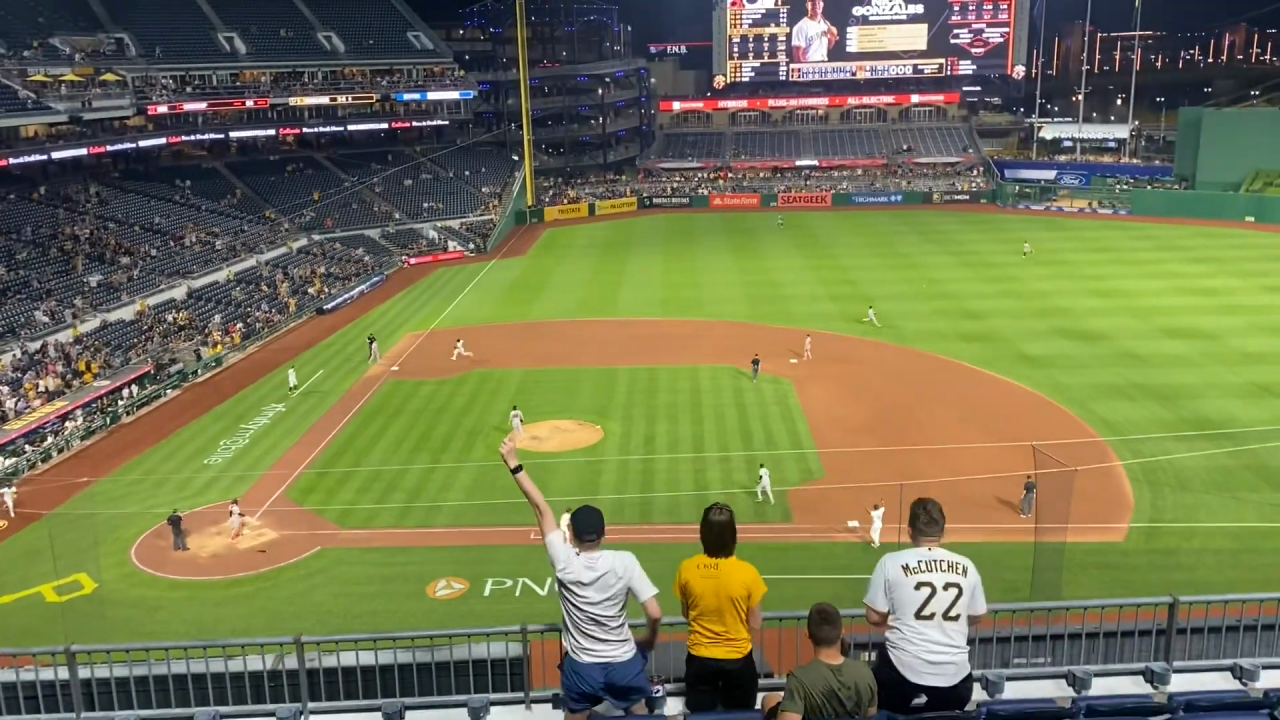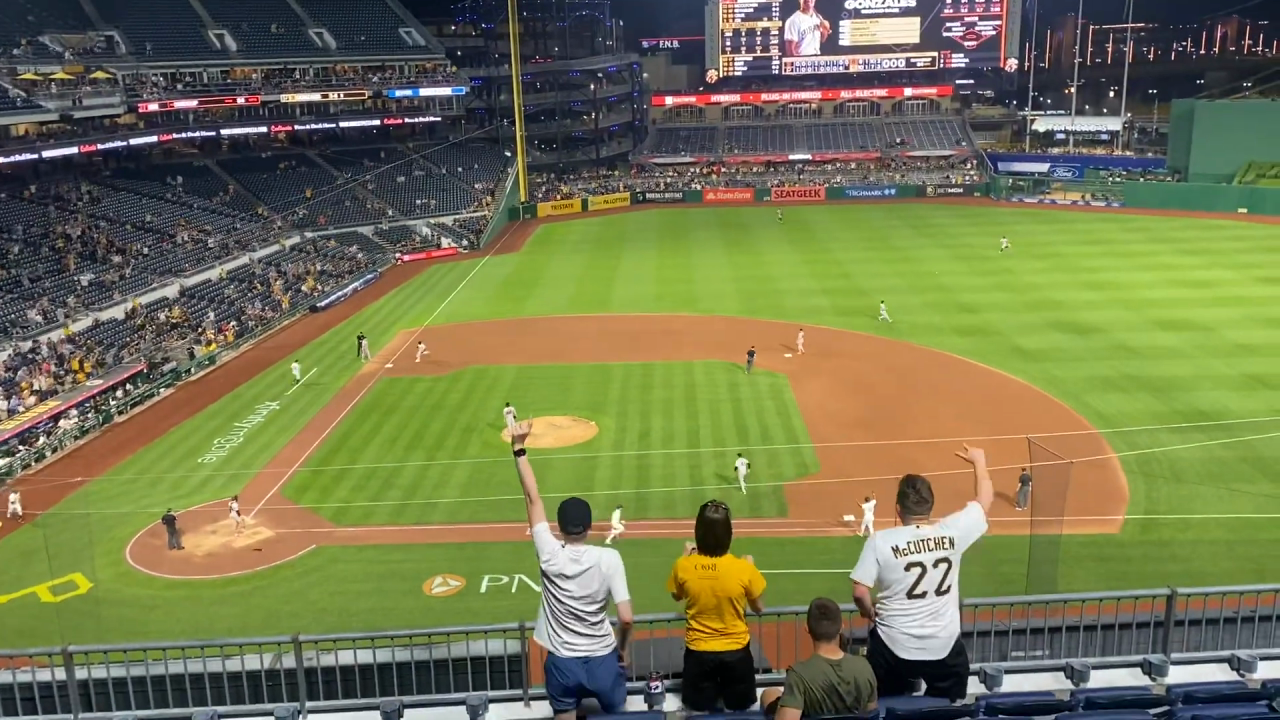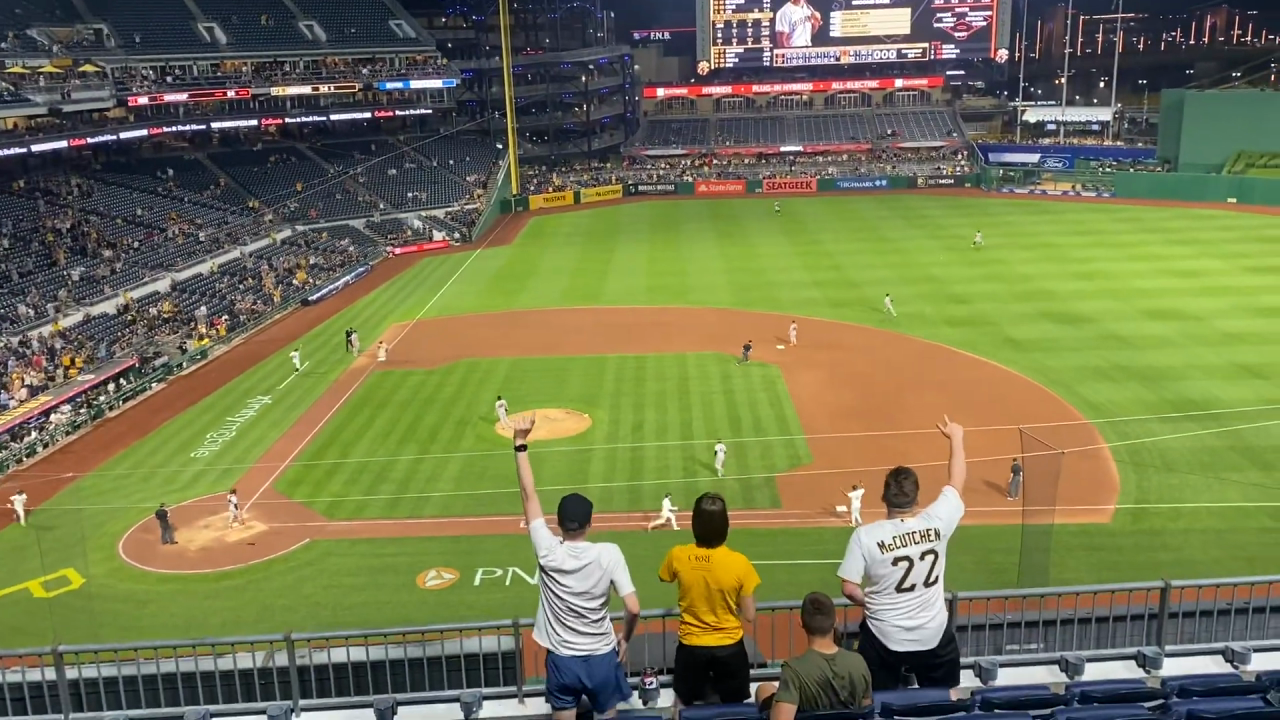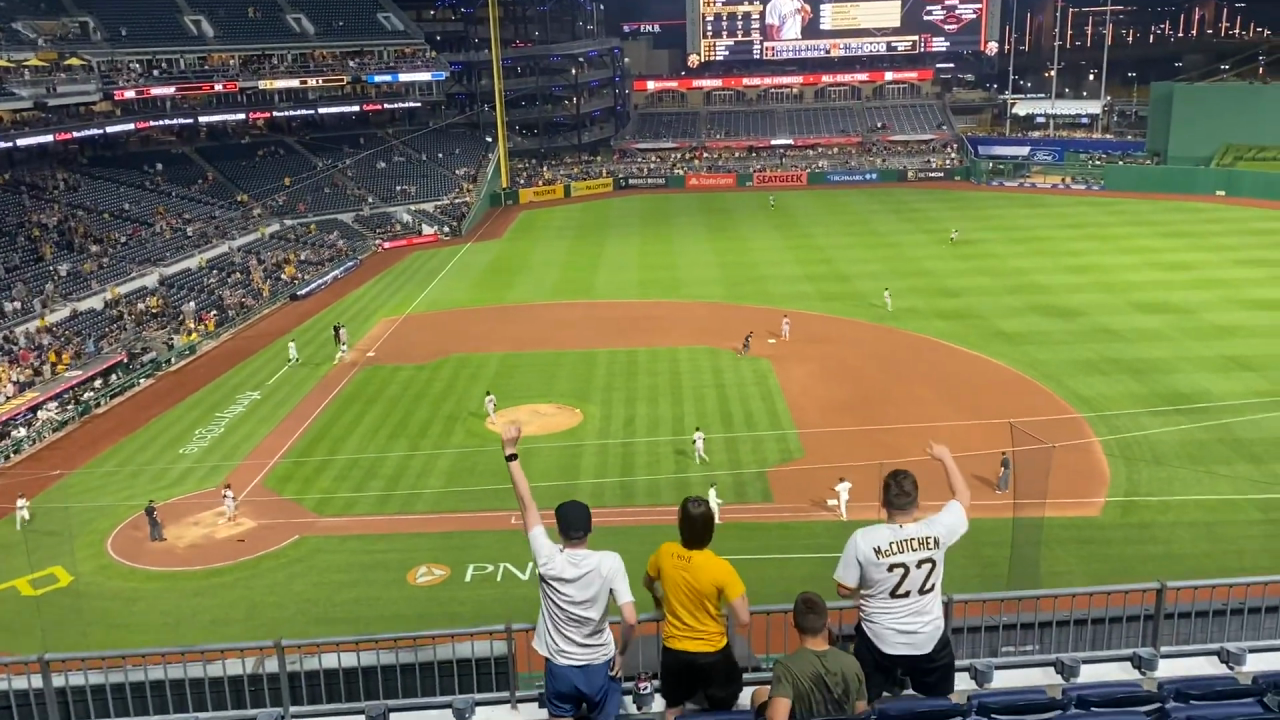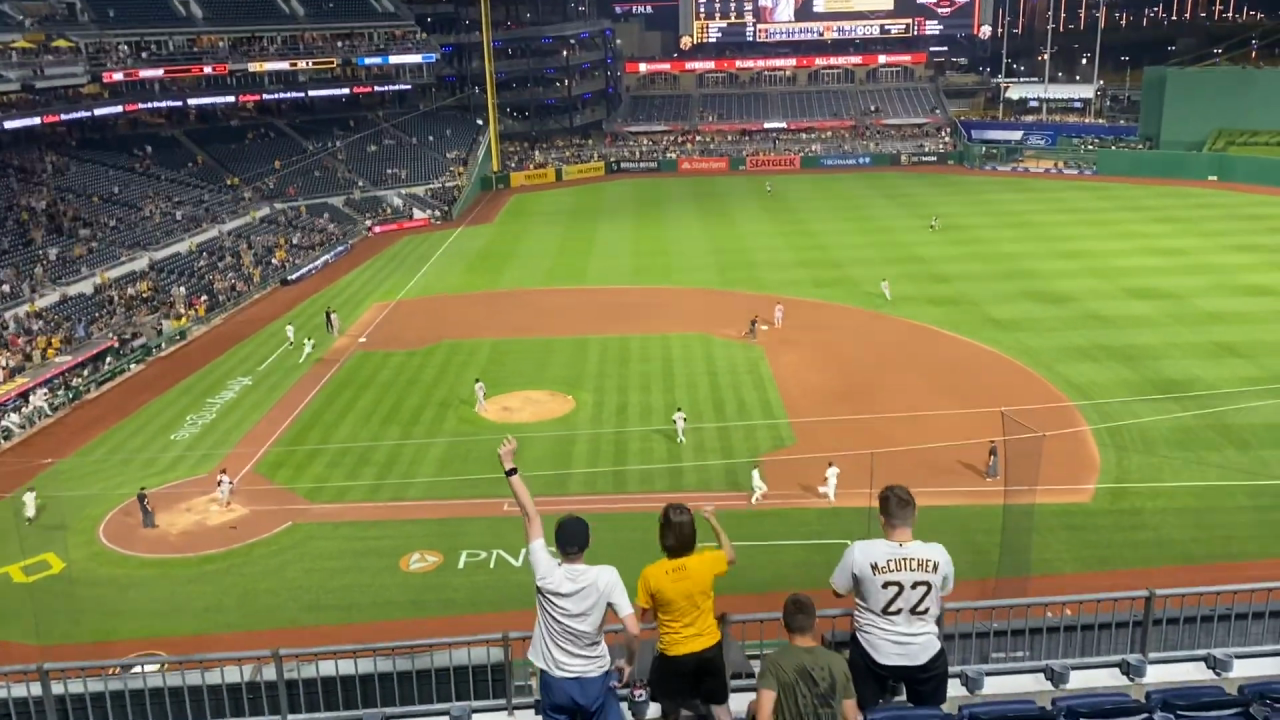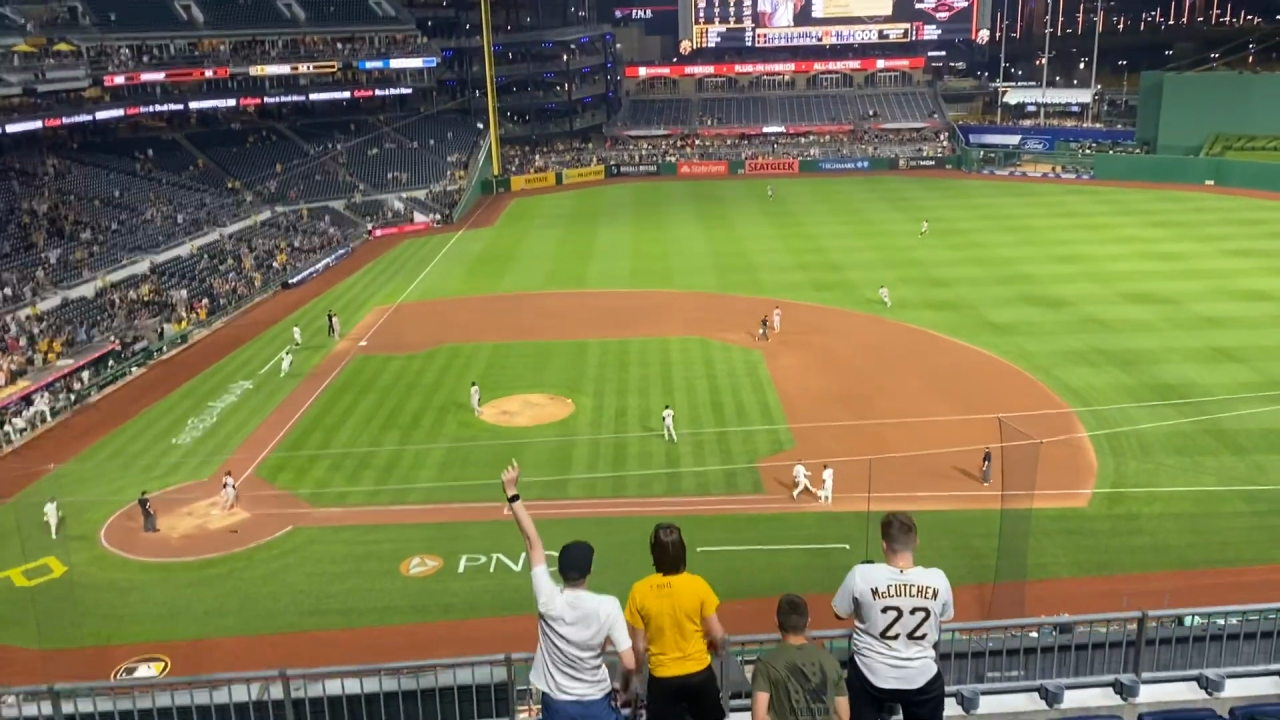
dt=0.3s
person 1, frame 1
left shoulder: (565, 562)
right shoulder: (624, 561)
left elbow: (542, 509)
right elbow: (655, 614)
left wrist: (514, 464)
right wrist: (650, 638)
left hip: (581, 666)
right hip: (623, 662)
person 1, frame 2
left shoulder: (549, 555)
right shoulder: (609, 558)
left elbow: (533, 499)
right elbow: (626, 618)
left wrist: (519, 447)
right wrist: (622, 646)
left hip: (562, 661)
right hip: (603, 658)
person 1, frame 3
left shoulder: (548, 552)
right shoulder: (608, 553)
left elbow: (529, 495)
right elbow: (633, 608)
left wrist: (519, 443)
right wrist: (625, 638)
left hip: (562, 659)
right hip: (602, 657)
person 1, frame 4
left shoulder: (548, 560)
right shoulder: (609, 562)
left elbow: (527, 504)
right elbow: (630, 619)
left wrist: (511, 452)
right wrist: (621, 652)
left hip: (560, 668)
right hip: (600, 666)
person 1, frame 5
left shoulder: (546, 574)
right shoulder: (606, 576)
left elbow: (531, 516)
right elbow: (633, 630)
left wrist: (509, 467)
right wrist: (628, 662)
left hip: (556, 681)
right hip: (595, 680)
person 1, frame 6
left shoulder: (548, 600)
right shoulder: (607, 605)
left elbow: (532, 541)
right elbow: (629, 664)
left wrist: (511, 492)
right wrist: (622, 688)
person 2, frame 1
left shoulder: (891, 563)
right shoulder: (965, 566)
left elbow: (875, 616)
right elbow: (978, 616)
left hip: (903, 667)
right hip: (954, 673)
person 2, frame 2
left shoulder: (880, 542)
right shoulder: (952, 532)
left elbow: (860, 593)
right elbow: (985, 499)
left wrist: (870, 612)
right wrist: (978, 460)
left hip: (893, 646)
right hip: (944, 647)
person 2, frame 3
left shoulder: (865, 535)
right shoulder: (937, 523)
left elbow: (849, 589)
right elbow: (957, 482)
right wrist: (955, 437)
left hip: (883, 638)
right hip: (934, 637)
person 2, frame 4
left shoulder: (862, 538)
right shoulder: (937, 530)
left elbow: (844, 590)
right elbow: (963, 498)
right wrist: (945, 458)
left hip: (879, 642)
right hip: (929, 642)
person 2, frame 5
left shoulder: (859, 552)
right shoulder: (937, 553)
left elbow: (839, 591)
right elbow: (944, 593)
left hip: (873, 654)
right hip: (925, 655)
left knee: (860, 713)
person 2, frame 6
left shoulder: (861, 575)
right shoulder: (938, 579)
left elbow: (840, 614)
right elbow: (945, 618)
left hip: (870, 677)
right hip: (922, 679)
person 3, frame 1
left shoulder: (687, 569)
right shoulder: (747, 572)
left elbow: (686, 613)
right elbow: (755, 624)
left hip: (699, 657)
right hip: (738, 659)
person 3, frame 2
left shoulder: (683, 566)
right shoulder: (744, 569)
right elbow: (758, 608)
left hip: (698, 653)
right hip: (736, 652)
left knee: (698, 714)
right knee: (738, 713)
person 3, frame 3
left shoulder: (678, 556)
right shoulder: (738, 563)
left elbow: (664, 578)
right elbow: (749, 615)
left hip: (690, 646)
right hip: (728, 647)
left knee: (685, 706)
person 3, frame 4
left shoulder: (664, 554)
right shoulder: (720, 568)
left elbow: (648, 583)
right elbow: (744, 621)
right wrist: (742, 598)
left hip: (674, 651)
right hip: (712, 652)
person 3, frame 5
left shoulder: (651, 574)
right shoulder: (708, 561)
left elbow: (646, 617)
right elbow: (730, 555)
right wrist: (713, 521)
left hip: (672, 655)
right hip: (708, 649)
person 3, frame 6
left shoulder: (639, 591)
right shoulder: (697, 585)
left elbow: (639, 646)
right elbow: (718, 635)
right wrist: (714, 646)
left hip: (662, 677)
right hip: (699, 673)
